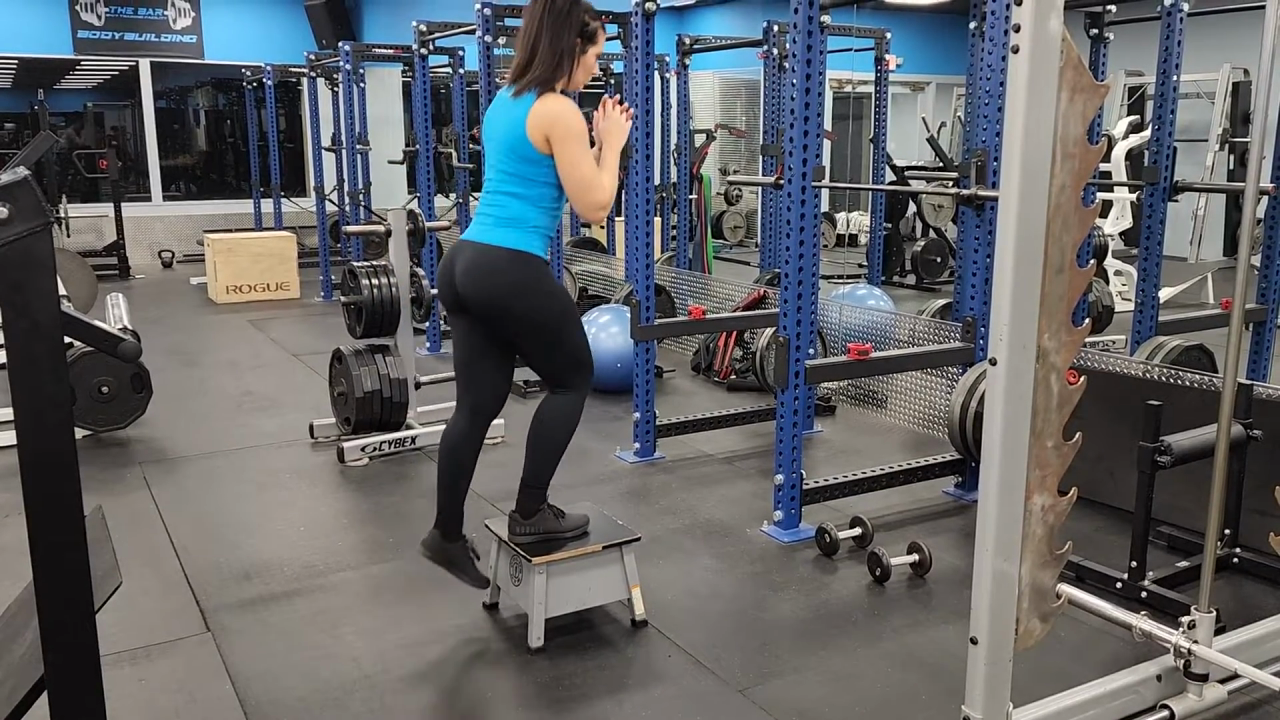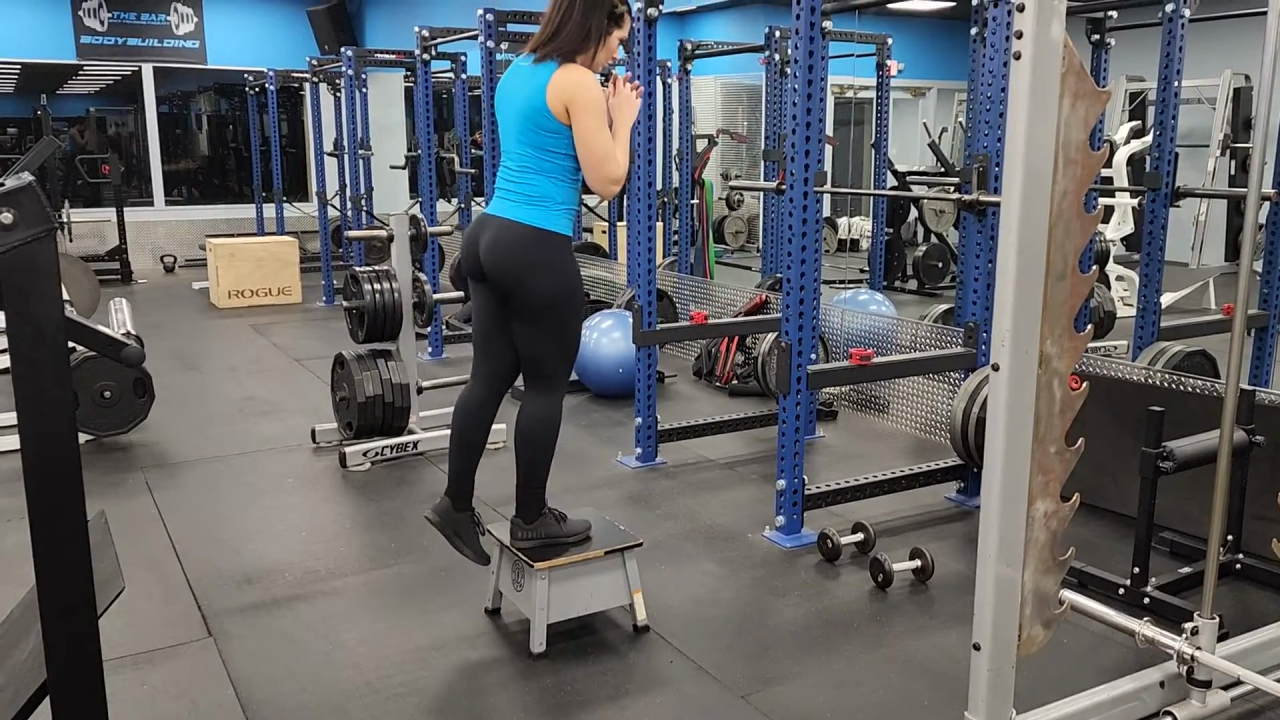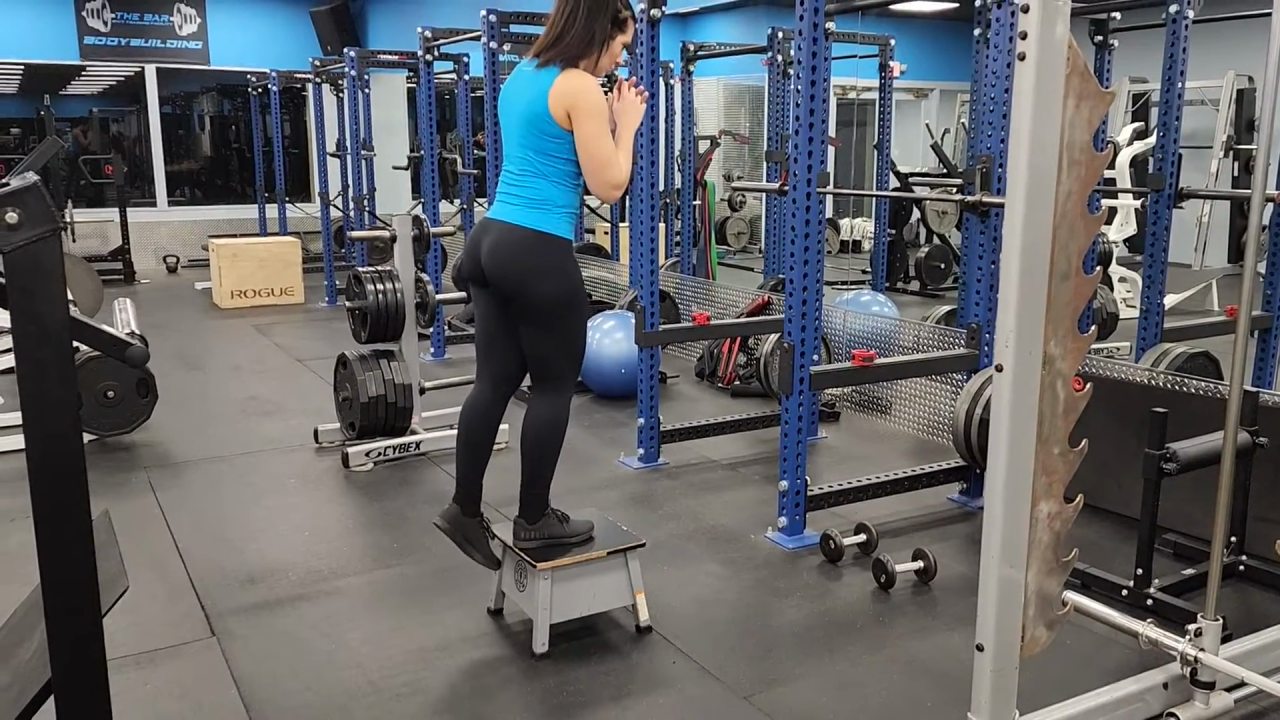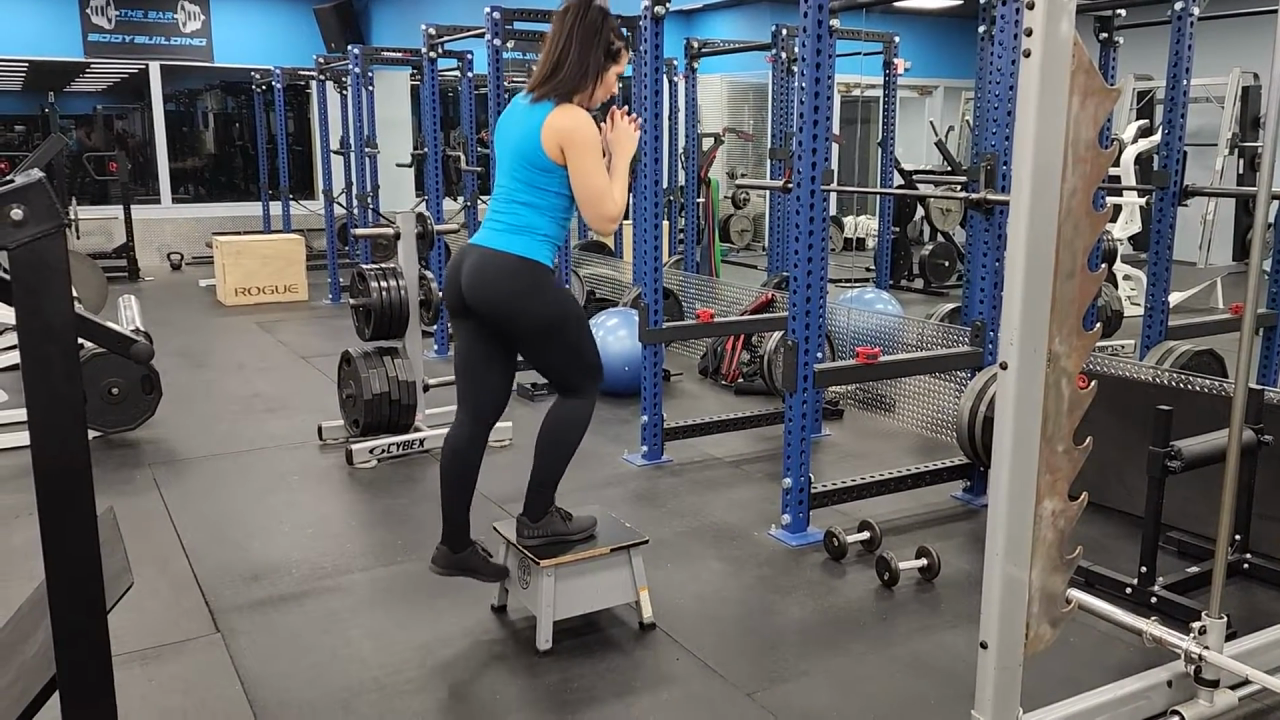
dt=0.4s
person 1, frame 1
left shoulder: (505, 101)
right shoulder: (558, 111)
right elbow: (593, 207)
left wrist: (594, 144)
right wrist: (611, 145)
left hip: (464, 265)
right hip: (513, 273)
left knee: (476, 406)
right knee: (572, 381)
left ankle: (447, 534)
right ankle: (530, 516)
person 1, frame 2
left shoulder: (517, 72)
right shoulder: (577, 82)
right elbow: (606, 181)
left wrist: (602, 116)
right wrist: (622, 120)
left hip: (488, 237)
right hip: (536, 249)
left knee: (489, 376)
right knee: (546, 384)
left ankle: (455, 504)
right ankle: (531, 519)
person 1, frame 3
left shoulder: (521, 76)
right shoulder: (578, 87)
right elbow: (608, 186)
left wrist: (607, 120)
right wrist: (626, 125)
left hip: (488, 241)
right hip: (536, 252)
left knee: (494, 381)
right knee: (554, 385)
left ankle: (465, 510)
right ankle: (534, 519)
person 1, frame 4
left shoulder: (518, 109)
right shoulder: (572, 122)
right elbow: (604, 219)
left wrist: (602, 151)
right wrist: (621, 155)
left hip: (469, 271)
right hip: (517, 279)
left knee: (476, 414)
right knee: (580, 386)
left ankle: (454, 545)
right ankle: (538, 519)
